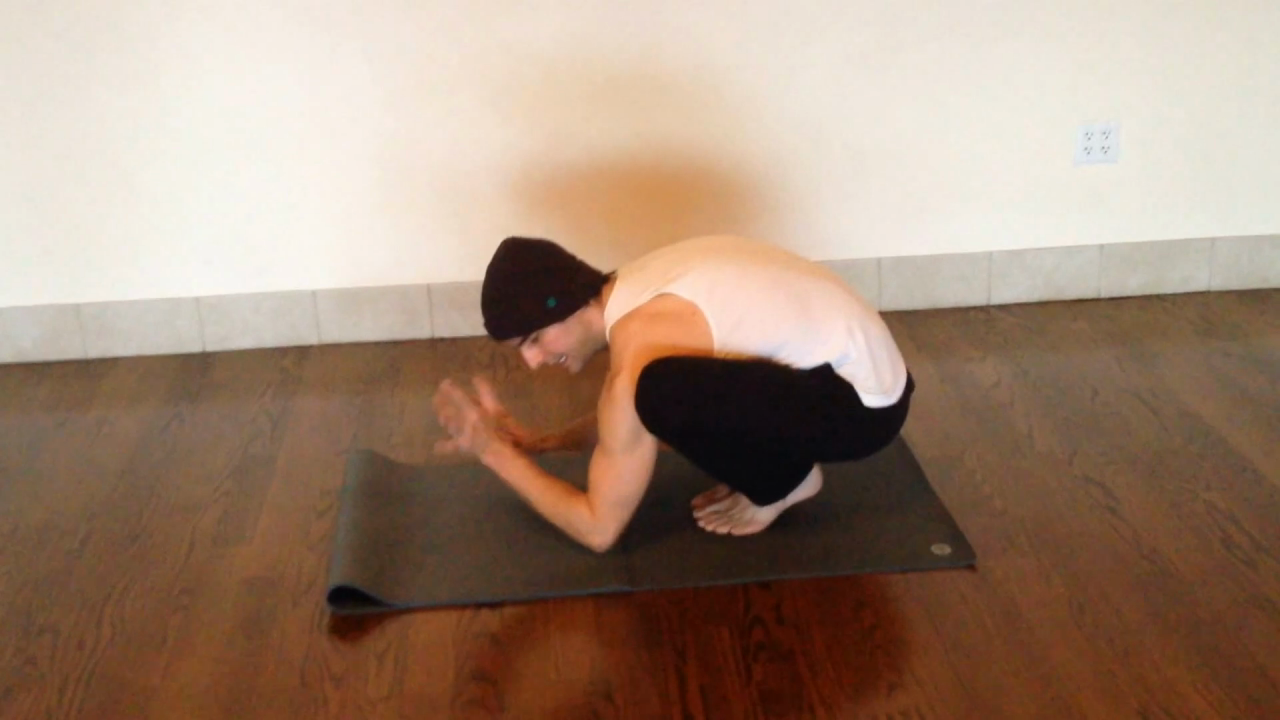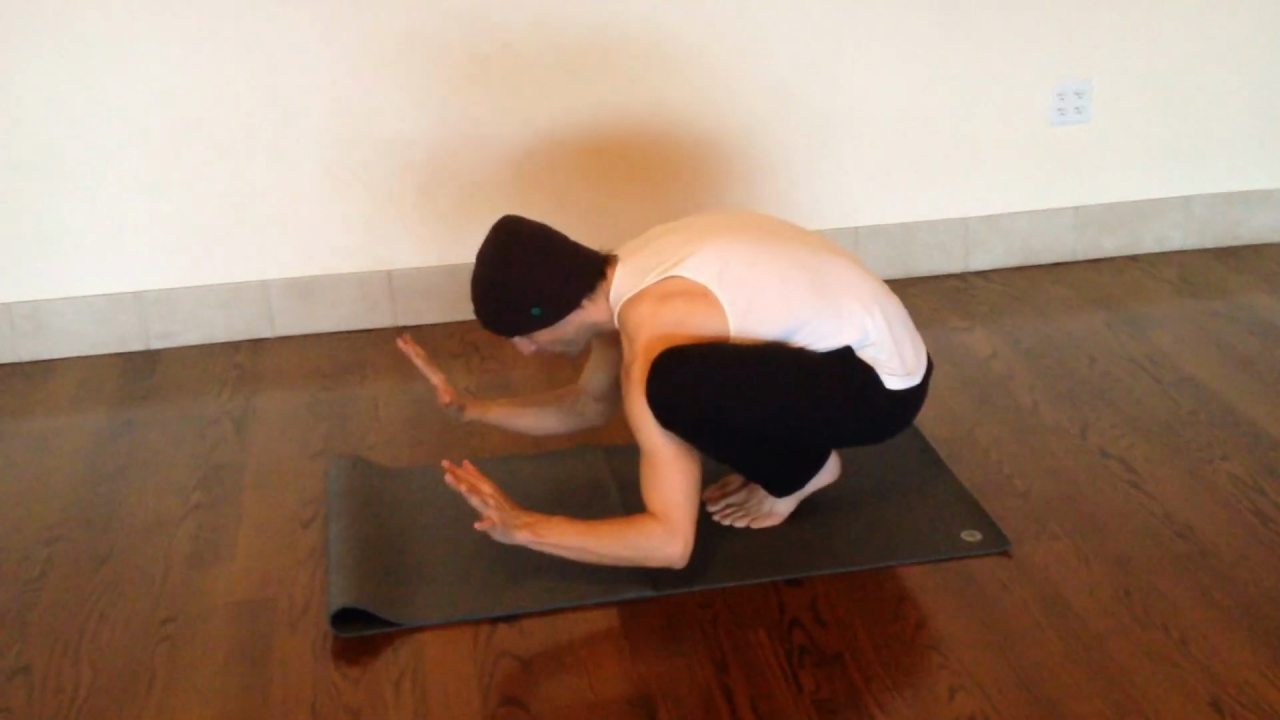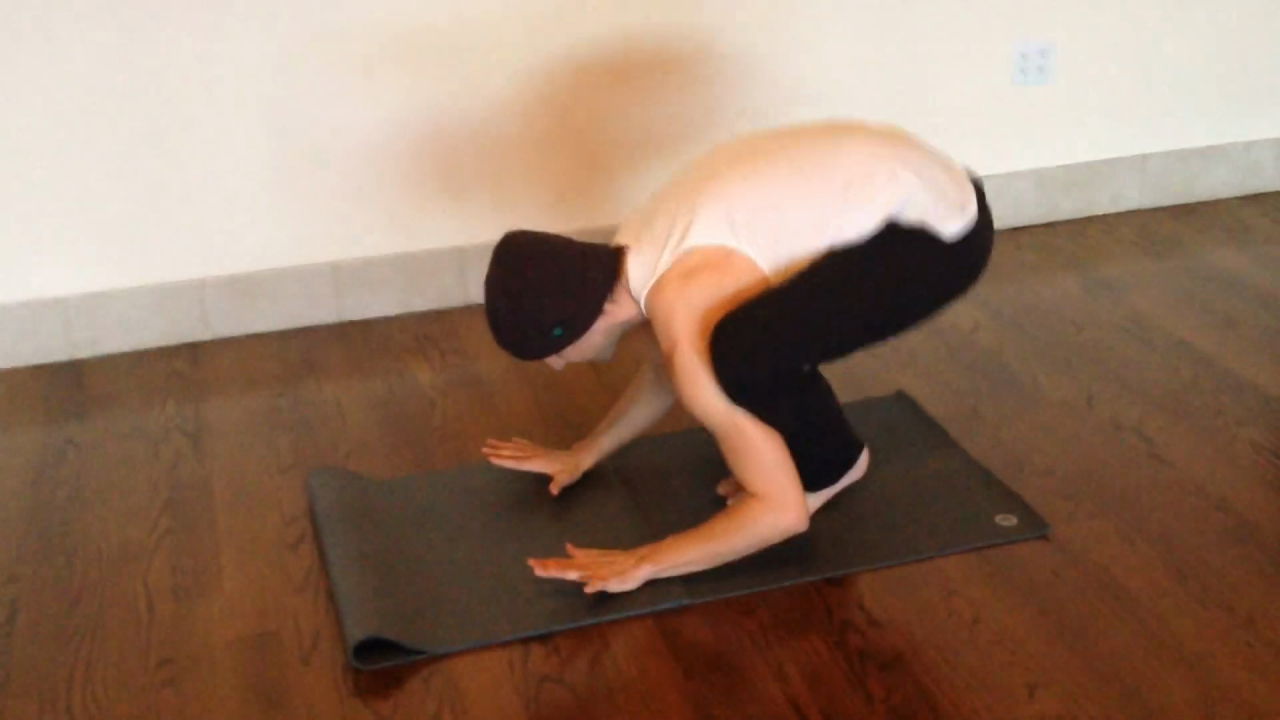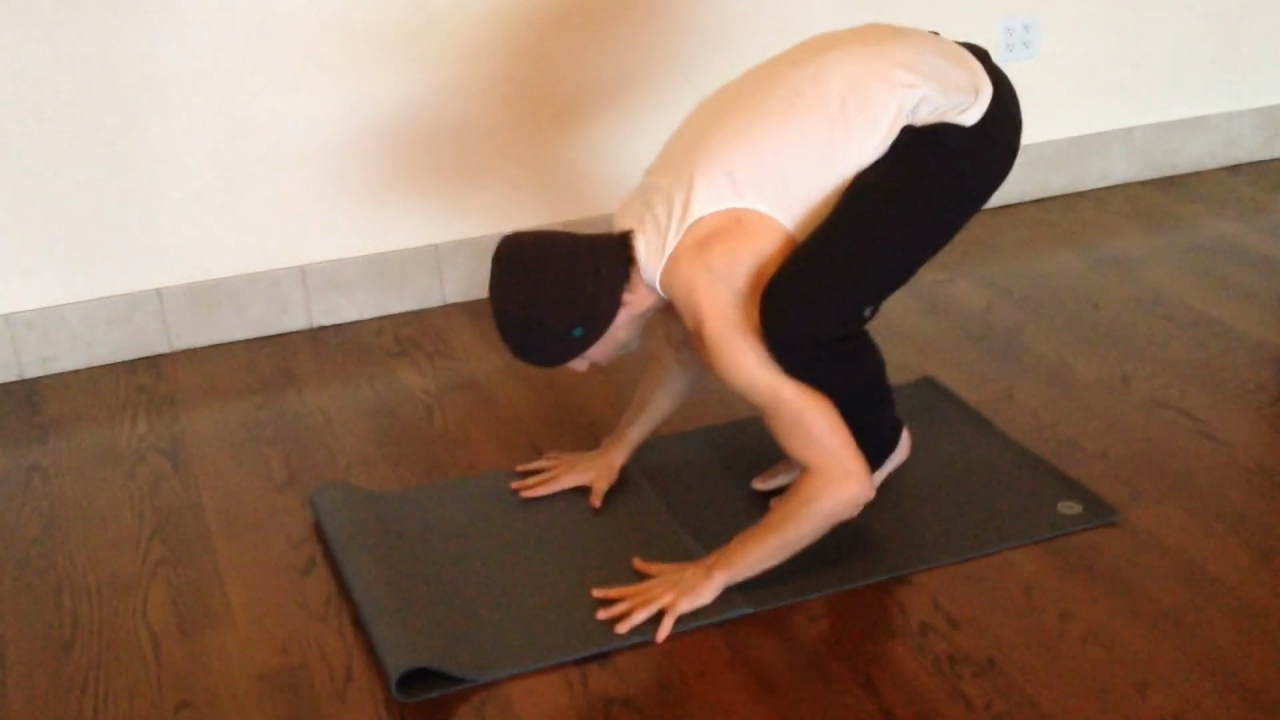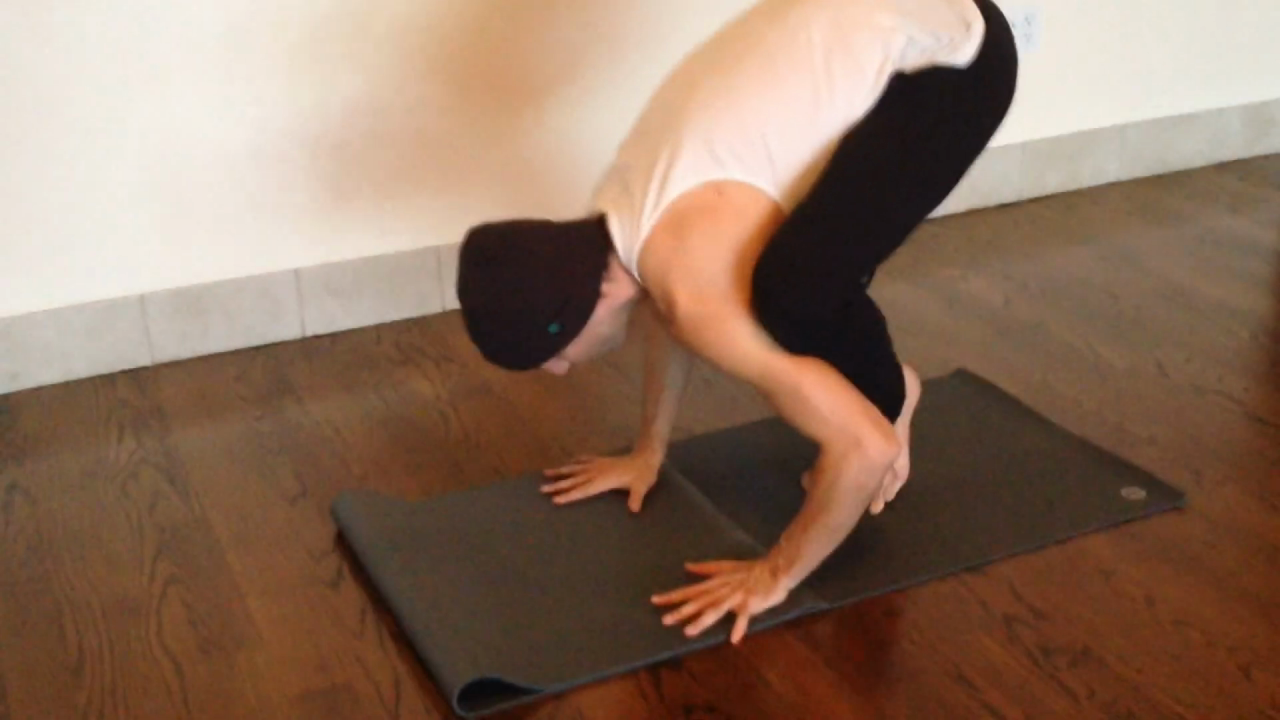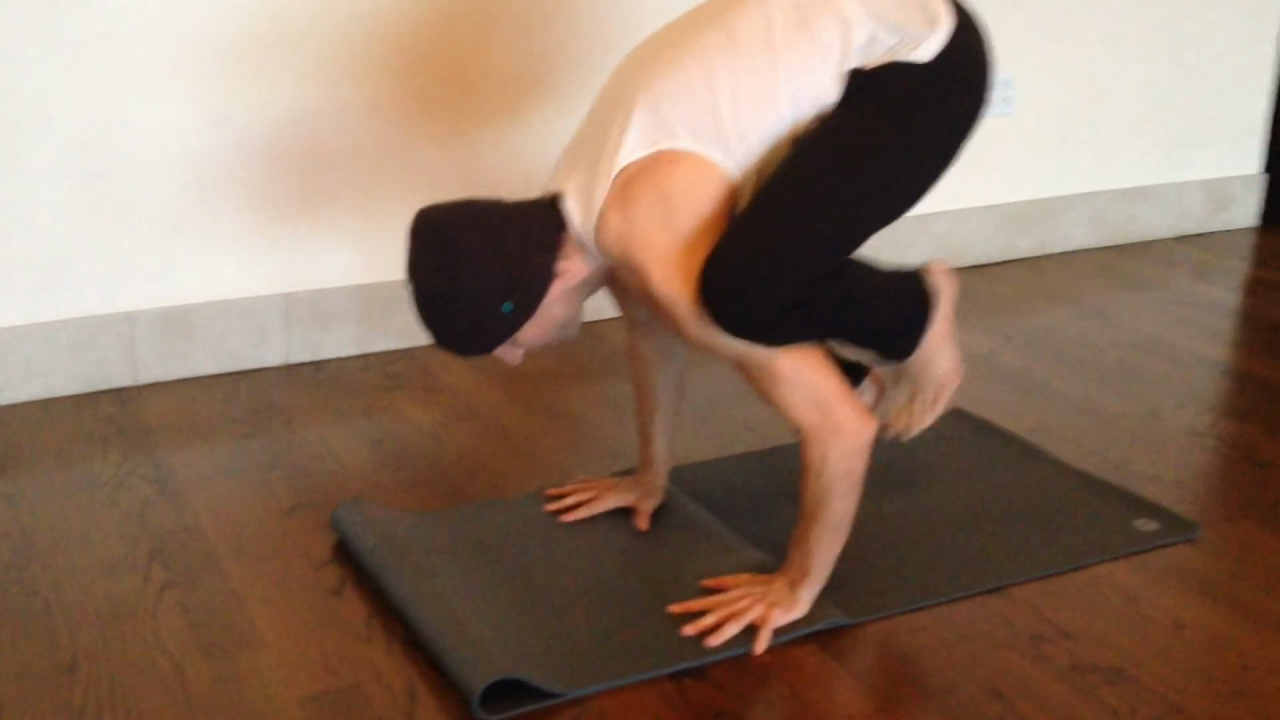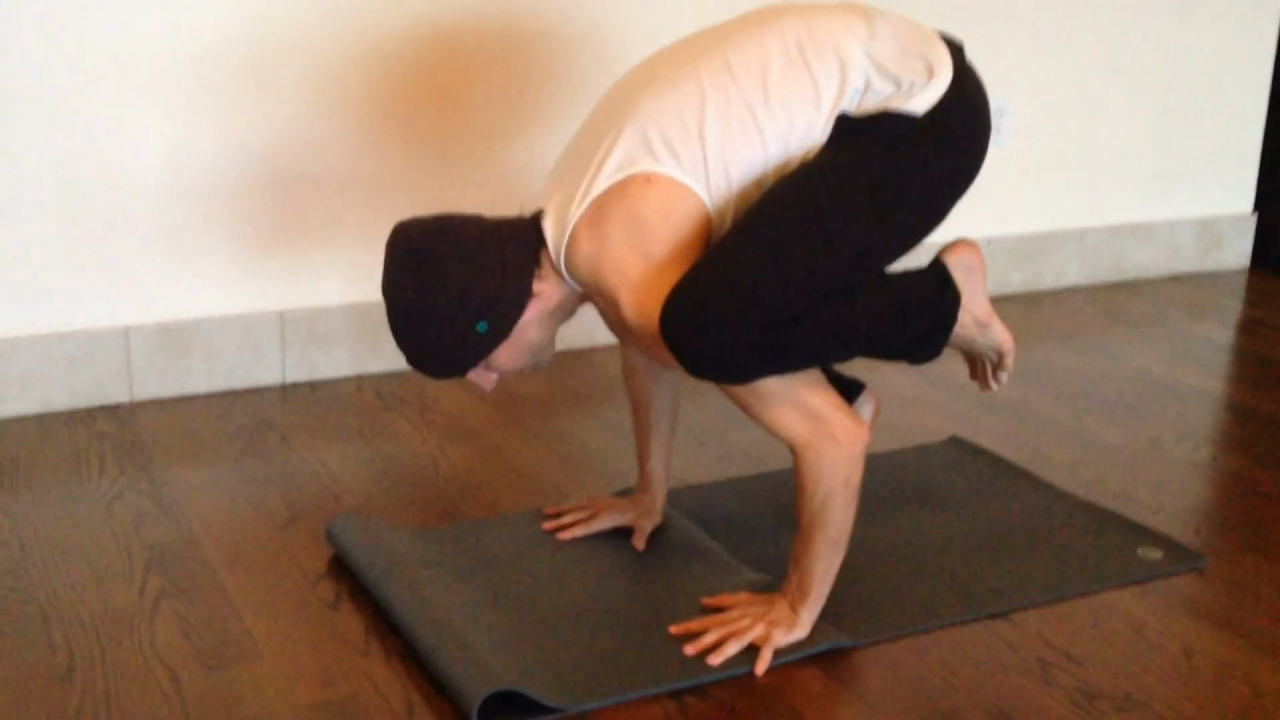
dt=0.7s
person 1, frame 1
left shoulder: (639, 347)
right shoulder: (628, 292)
left elbow: (600, 528)
right elbow: (631, 420)
left hip: (864, 405)
right hip: (848, 357)
left knee: (662, 390)
left ankle: (781, 484)
right ankle: (769, 465)
person 1, frame 2
left shoulder: (655, 337)
right shoulder: (624, 276)
left elbow: (671, 542)
right elbow: (590, 404)
left wrist: (523, 526)
right wrist: (472, 409)
left hip: (883, 382)
right hip: (852, 334)
left knee: (675, 383)
left ankle: (799, 472)
right ankle: (785, 455)
person 1, frame 3
left shoulder: (687, 321)
right shoulder: (634, 252)
left elbow: (783, 511)
left wrist: (641, 563)
right wrist: (583, 454)
left hip: (940, 225)
left knee: (744, 351)
left ankle: (830, 466)
right ankle: (798, 452)
person 1, frame 4
left shoulder: (714, 297)
right shoulder: (641, 230)
left elbow: (846, 483)
right elbow: (684, 343)
left wrist: (710, 574)
right wrist: (613, 451)
left hip: (961, 115)
right hip: (893, 73)
left knee: (799, 316)
left ankle: (877, 444)
right ankle: (834, 429)
person 1, frame 5
left shoulder: (694, 285)
right shoulder: (618, 211)
left elbow: (867, 447)
left wrist: (777, 573)
right wrist: (649, 451)
left hip: (954, 55)
left knee: (796, 289)
left ankle: (886, 396)
right ankle: (869, 393)
person 1, frame 6
left shoulder: (654, 248)
right shoulder: (580, 201)
left elbow: (845, 426)
right elbow: (650, 325)
left wrist: (797, 585)
right wrist: (650, 475)
left hip: (922, 57)
left knee: (745, 290)
left ankle: (917, 311)
right ankle: (850, 373)
person 1, frame 7
left shoulder: (629, 272)
right shoulder: (566, 220)
left elbow: (834, 436)
right elbow: (651, 344)
left wrist: (797, 607)
right wrist: (649, 496)
left hip: (921, 105)
left knee: (711, 325)
left ankle: (940, 302)
right ankle: (839, 388)
